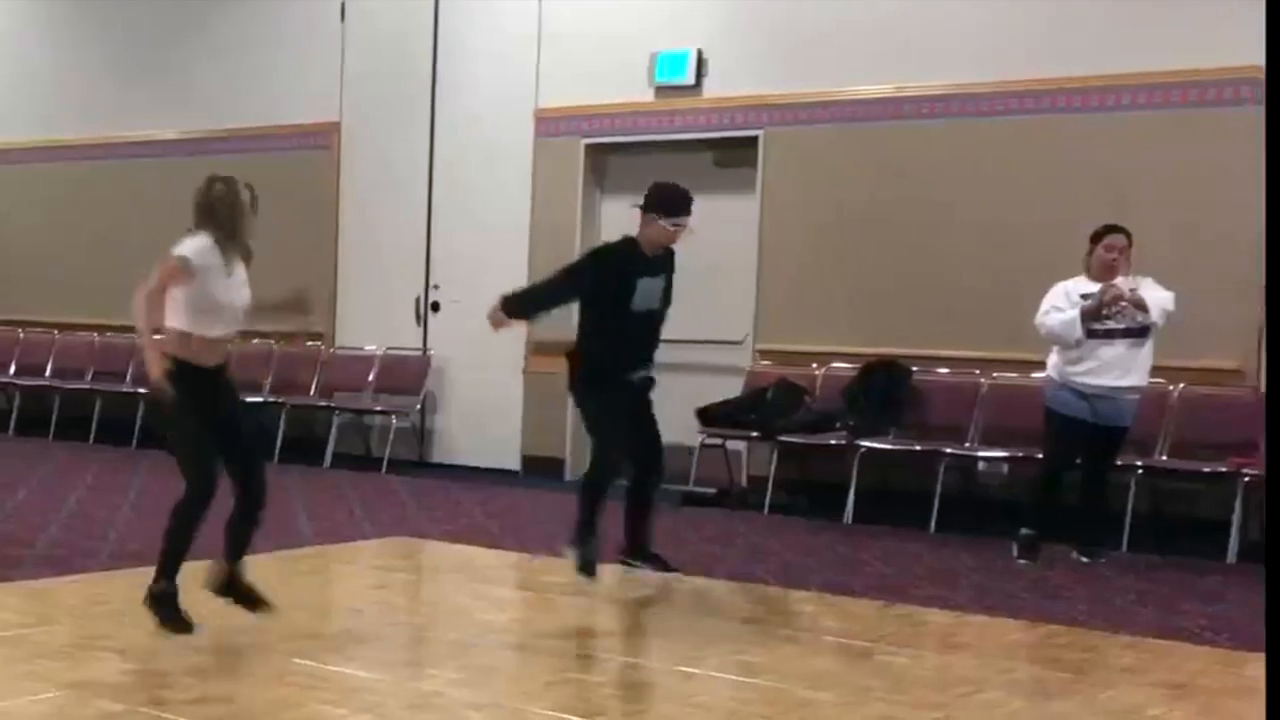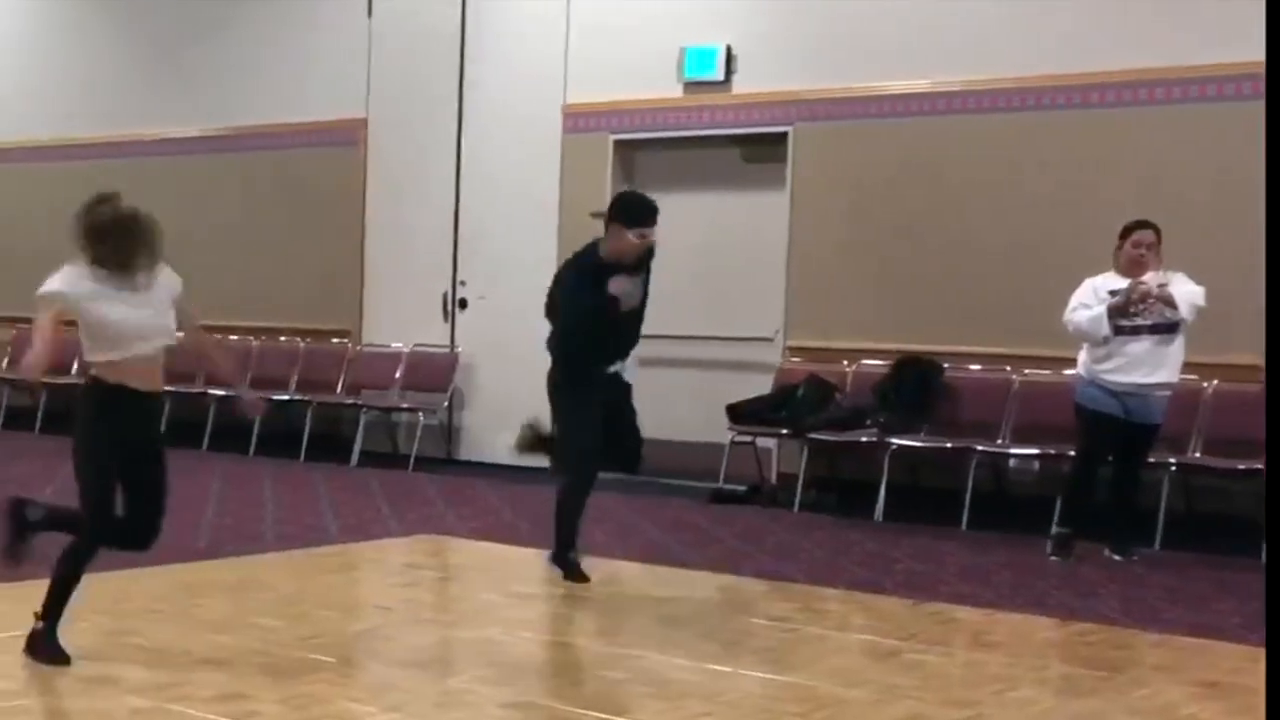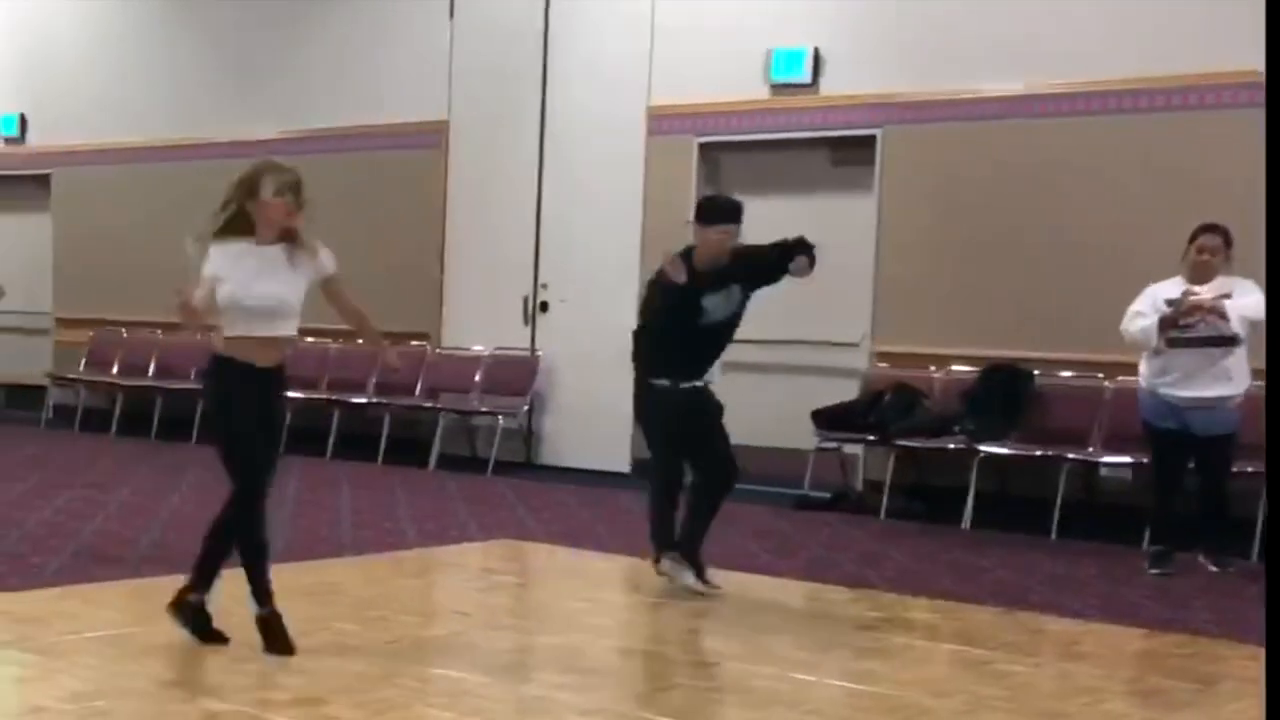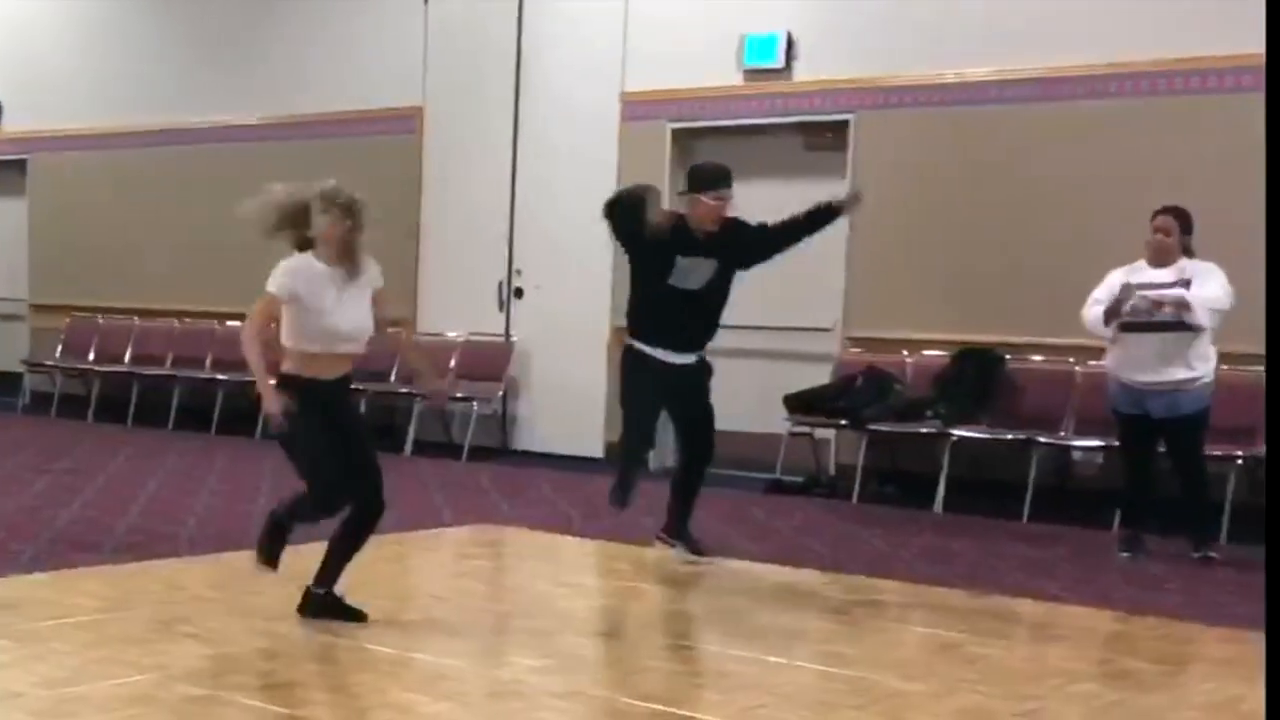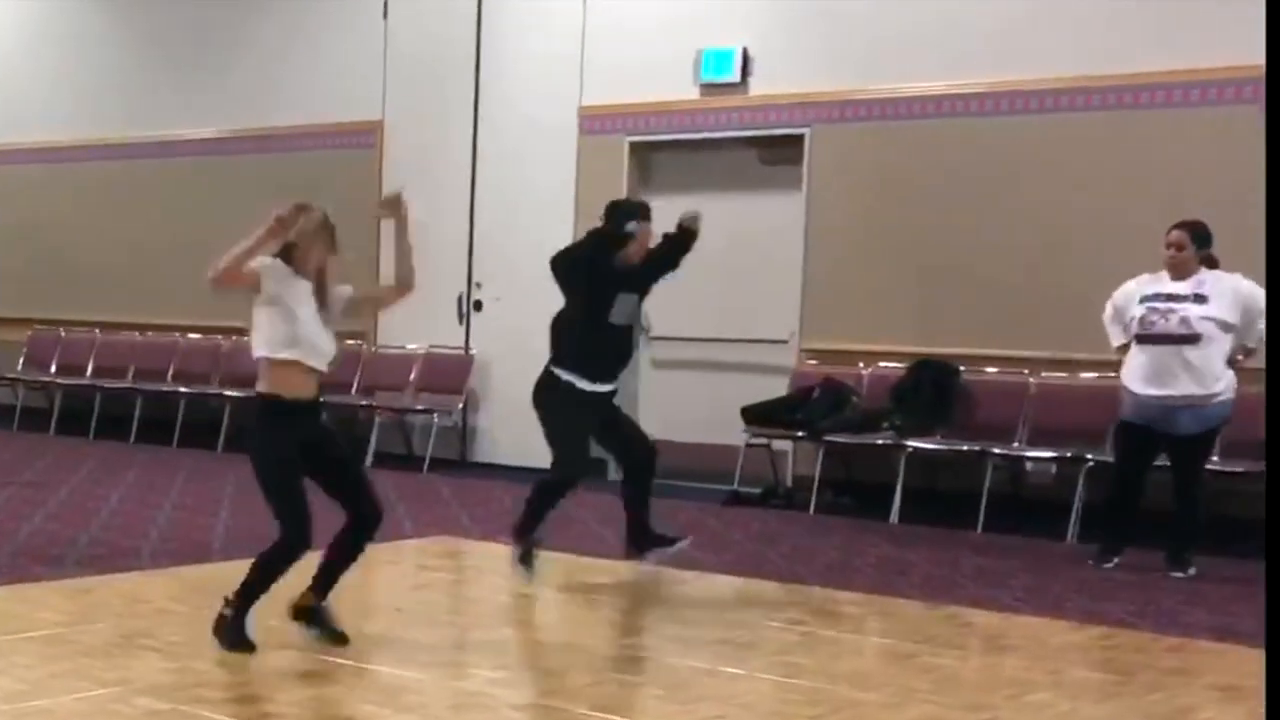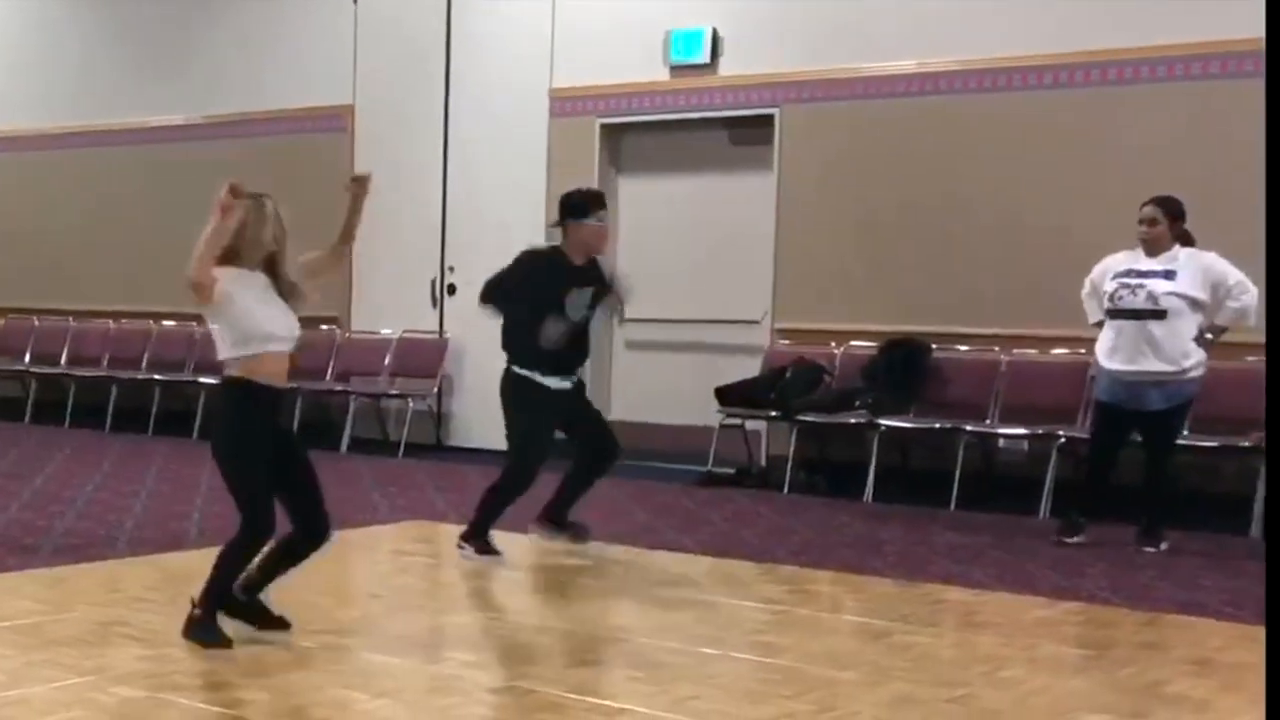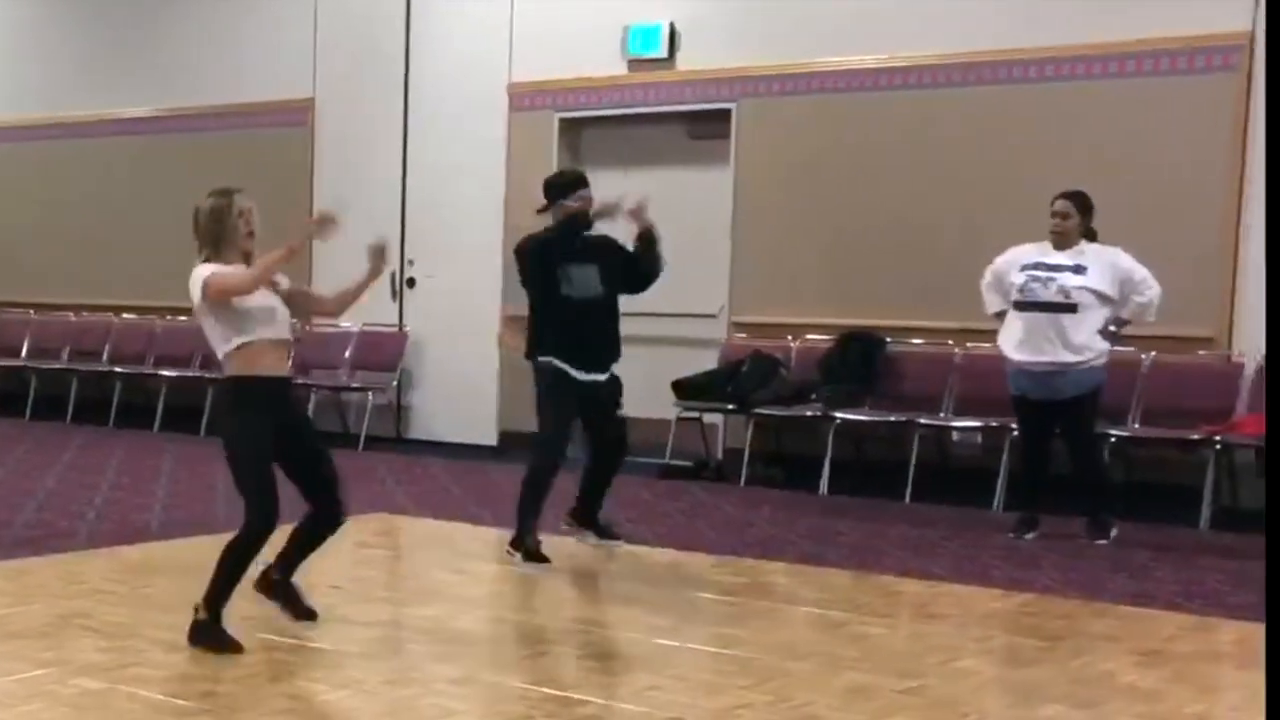
dt=0.7s
person 1, frame 1
left shoulder: (233, 257)
right shoulder: (197, 249)
right elbow: (146, 296)
left wrist: (287, 307)
right wrist: (150, 352)
left hip: (216, 380)
right hip: (185, 378)
left knee: (252, 484)
right knee: (200, 489)
left ankle: (230, 573)
right ankle: (163, 589)
person 1, frame 2
left shoulder: (161, 278)
right shoulder: (73, 282)
left elbow: (194, 335)
right elbow: (44, 336)
left wrist: (236, 383)
left hip: (146, 413)
right hip: (104, 409)
left knee: (140, 532)
right knee: (96, 524)
right ankle: (43, 629)
person 1, frame 3
left shoulder: (309, 253)
right shoulder: (225, 253)
left elbow: (346, 308)
right elbow: (200, 317)
left wrist: (384, 347)
right wrist: (192, 308)
left hip: (270, 383)
right hip: (229, 379)
left knee: (248, 497)
right knee: (251, 496)
left ankle: (193, 596)
right ankle: (265, 610)
person 1, frame 4
left shoulder: (365, 268)
right shoulder: (295, 271)
left elbow: (384, 323)
right elbow: (252, 333)
right wrist: (267, 390)
left hip: (339, 397)
right hip: (302, 398)
left knee: (372, 502)
right knee: (331, 494)
left ankle: (320, 593)
right ankle: (280, 521)
person 1, frame 5
left shoulder: (331, 296)
right shoulder: (272, 275)
left elbow: (400, 288)
right elbow: (219, 278)
left wrist: (399, 225)
right wrist: (267, 236)
left hip: (310, 419)
right hip: (273, 419)
left knee: (367, 513)
right knee: (297, 534)
left ankle: (312, 601)
right ankle: (233, 613)
person 1, frame 6
left shoulder: (277, 279)
right shoulder: (221, 279)
left elbow: (335, 257)
right elbow: (201, 281)
left wrist: (356, 205)
right wrist: (223, 220)
left hip: (274, 413)
right hip: (239, 410)
left knee: (313, 525)
right knee: (259, 522)
left ankle: (242, 594)
right ankle: (201, 613)
person 1, frame 7
left shoulder: (269, 278)
right shoulder: (206, 276)
left elbow: (329, 306)
right elbow: (246, 282)
left wrist: (371, 274)
right wrist: (303, 239)
left hip: (284, 400)
right hip: (244, 401)
left knee: (331, 507)
right knee: (262, 514)
left ankle: (278, 576)
right ankle: (207, 618)
person 2, frame 1
left shoulder: (665, 261)
right shoulder: (610, 260)
right elbow: (559, 286)
right wrist: (512, 306)
left hip: (634, 380)
right hip: (598, 379)
left knee: (648, 460)
right knee: (609, 462)
left ankle: (635, 547)
right ankle: (584, 540)
person 2, frame 2
left shoulder: (639, 259)
right shoulder: (579, 271)
right elbow: (560, 314)
right wrist: (606, 294)
left hip: (611, 376)
right hip: (575, 380)
left knee: (626, 456)
right knee: (582, 470)
left ankle: (550, 443)
right ankle: (565, 553)
person 2, frame 3
left shoulder: (742, 264)
right shoulder: (673, 276)
left elbow: (788, 253)
right elbow: (652, 330)
left wrist: (802, 256)
right wrist: (673, 287)
left hip: (693, 390)
right hip: (658, 390)
left knee: (720, 471)
right knee: (669, 475)
left ankle: (685, 555)
right ankle: (668, 552)
person 2, frame 4
left shoulder: (732, 237)
right shoulder: (662, 231)
left elbow: (784, 232)
right elbow: (616, 210)
left wrist: (835, 208)
right wrist: (646, 204)
left hip: (689, 364)
right hip: (645, 361)
left knee: (698, 450)
right knee: (637, 442)
left ankle: (675, 529)
right ankle: (625, 482)
person 2, frame 5
left shoulder: (638, 271)
right shoulder: (591, 269)
left elbow: (664, 258)
right elbow: (562, 263)
left wrist: (685, 232)
right wrist: (618, 233)
left hip: (598, 394)
right hip: (561, 390)
left knee: (641, 456)
right knee: (571, 467)
left ankle: (640, 537)
right ankle: (524, 535)
person 2, frame 6
left shoulder: (590, 269)
right shoulder: (539, 264)
right elbow: (494, 293)
left wrist: (607, 290)
right wrist: (538, 324)
left hip: (567, 387)
right hip: (530, 386)
left knee: (602, 448)
right knee: (523, 468)
left ankle: (555, 515)
right ankle: (474, 534)
person 2, frame 7
left shoulder: (604, 250)
right shoulder: (536, 248)
left elbow: (640, 278)
right elbow: (553, 247)
left wrist: (646, 233)
right wrist: (587, 219)
left hip: (598, 374)
right hip: (557, 370)
left knee: (612, 447)
right knee: (551, 449)
left ankle: (584, 516)
right ankle: (523, 537)
person 3, frame 1
left shoulder: (1142, 287)
right shoulder: (1068, 289)
left elbow: (1165, 304)
right elbow: (1048, 326)
left wrist: (1133, 299)
right wrist: (1091, 309)
left hip: (1119, 399)
right hip: (1071, 394)
left knee: (1098, 473)
right knee: (1055, 465)
left ankle: (1088, 542)
right ankle: (1031, 533)
person 3, frame 2
left shoulder: (1172, 281)
right shoulder: (1096, 285)
left elbow: (1194, 298)
right elbow: (1076, 323)
left wrist: (1159, 295)
right wrist: (1117, 305)
left hip: (1150, 396)
right hip: (1100, 390)
left knee: (1129, 470)
right knee: (1087, 461)
left ankle: (1118, 538)
right ankle: (1064, 531)
person 3, frame 3
left shoulder: (1240, 289)
right shoulder: (1159, 292)
left elbow: (1254, 310)
right elbow: (1133, 330)
left wrist: (1212, 306)
right wrist: (1173, 317)
left hip: (1218, 406)
right hip: (1165, 403)
left knee: (1215, 481)
right knee: (1166, 480)
left ankle: (1212, 547)
right ankle: (1161, 548)
person 3, frame 4
left shoulder: (1202, 272)
right shoulder: (1122, 276)
left elbow: (1216, 300)
right elbow: (1093, 313)
left wrist: (1174, 301)
right wrist: (1114, 309)
left hip: (1185, 390)
right hip: (1131, 389)
left knee: (1190, 466)
right knee: (1136, 465)
left ankle: (1201, 538)
right ankle: (1132, 531)
person 3, frame 5
left shoulder: (1228, 288)
right shoulder: (1141, 287)
left elbow: (1261, 316)
right elbow: (1113, 313)
left wrist: (1239, 354)
right wrist: (1126, 350)
left hip: (1199, 406)
right hip: (1142, 402)
left knee: (1187, 484)
right knee: (1126, 474)
left ankle: (1180, 553)
right ankle: (1112, 544)
person 3, frame 6
left shoulder: (1201, 265)
right shoulder: (1116, 263)
left elbow: (1243, 295)
right elbow: (1091, 292)
left wrist: (1208, 335)
left hip: (1169, 381)
right hip: (1114, 377)
left knee: (1158, 458)
right knee: (1100, 451)
left ankle: (1152, 529)
right ankle: (1076, 518)
person 3, frame 7
left shoulder: (1108, 260)
right shoulder: (1021, 256)
left elbow: (1146, 291)
right elbow: (991, 282)
left wrist: (1112, 329)
right wrist: (1007, 322)
left hip: (1078, 370)
right hip: (1026, 369)
left knee: (1082, 446)
right knee: (1032, 446)
left ankle: (1101, 517)
right ankle: (1029, 514)
